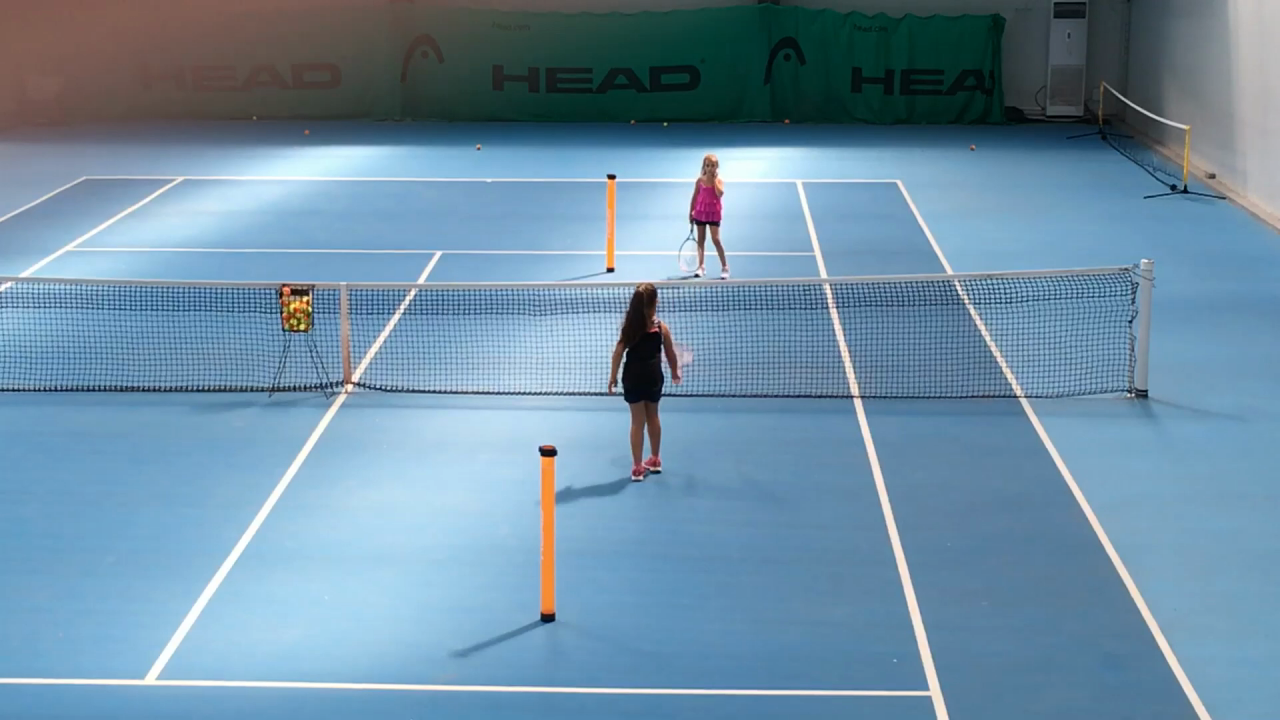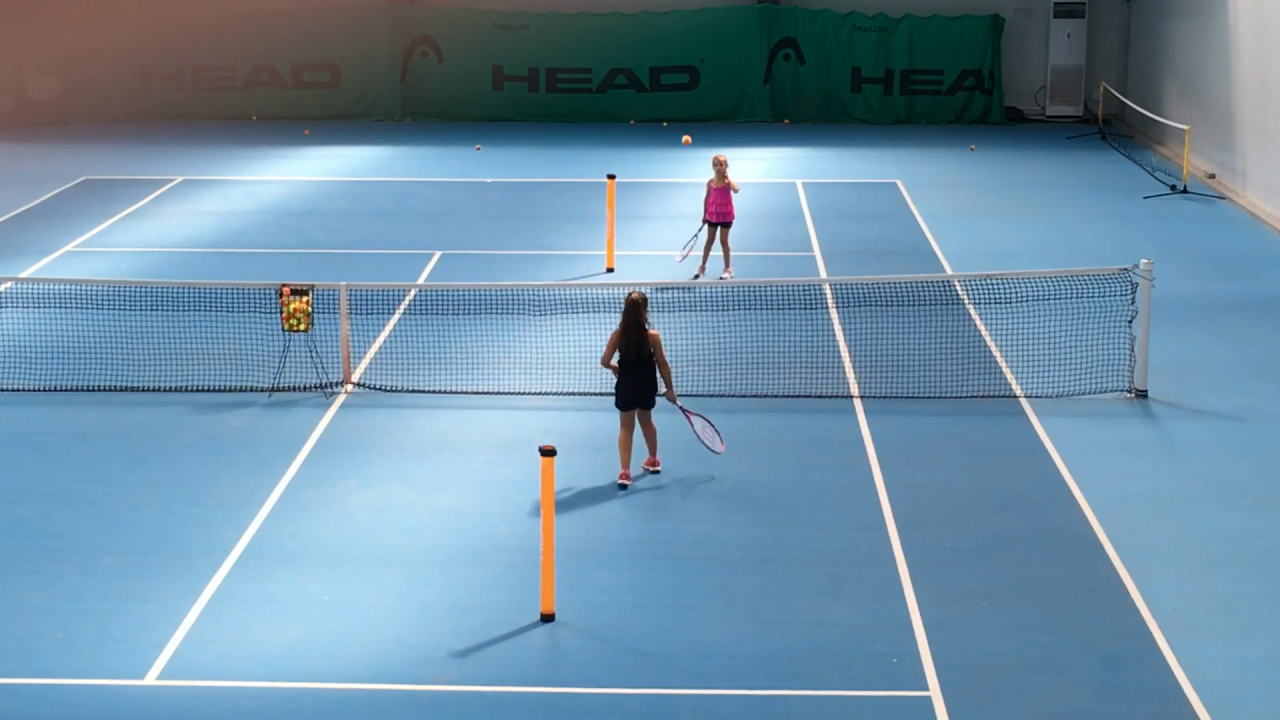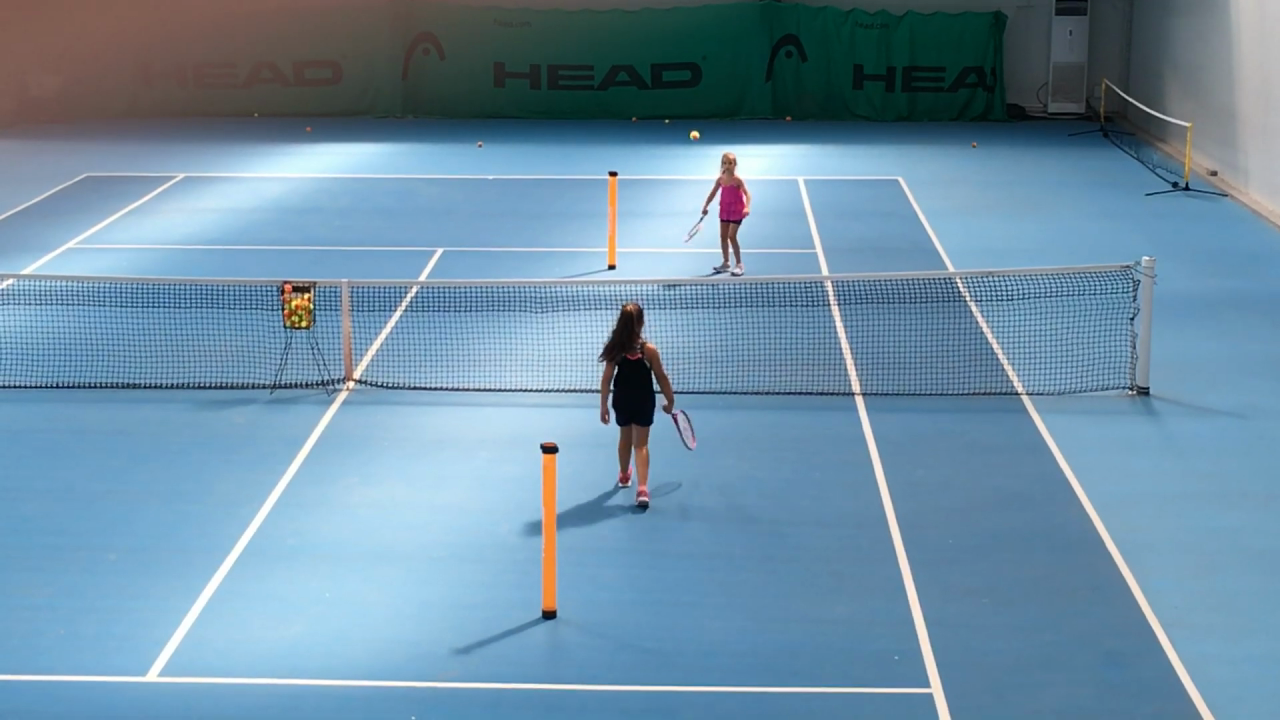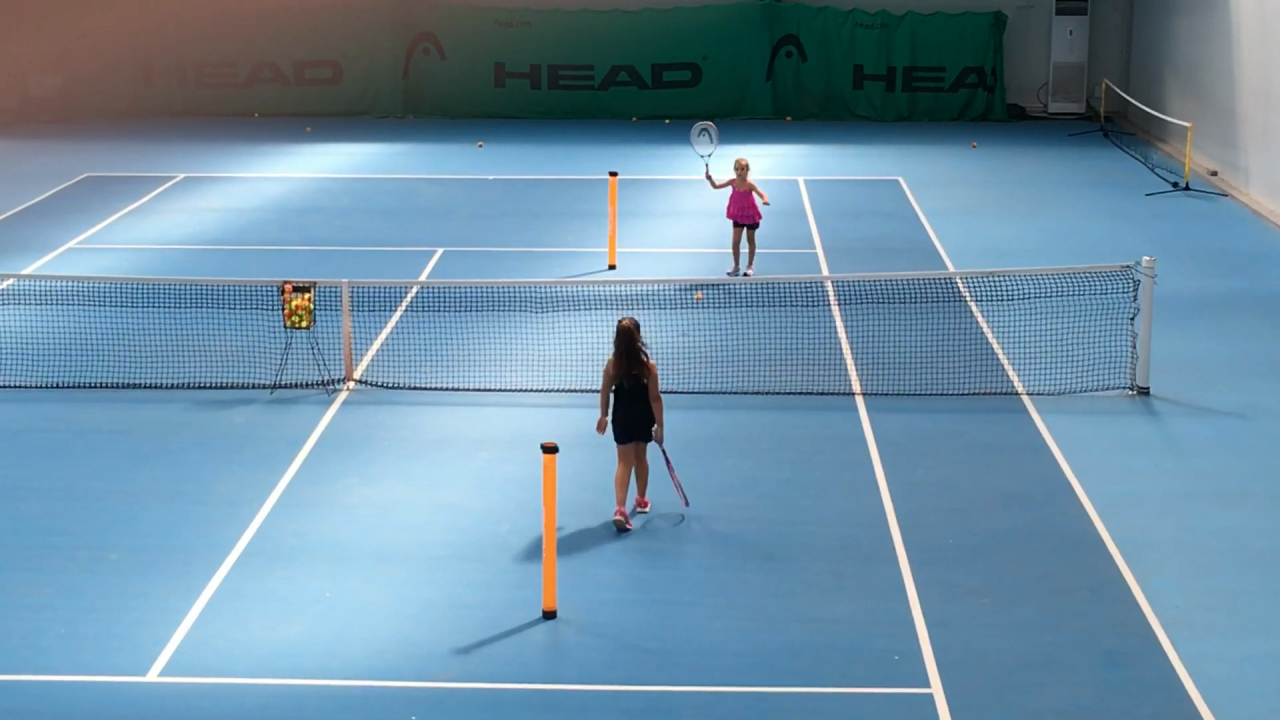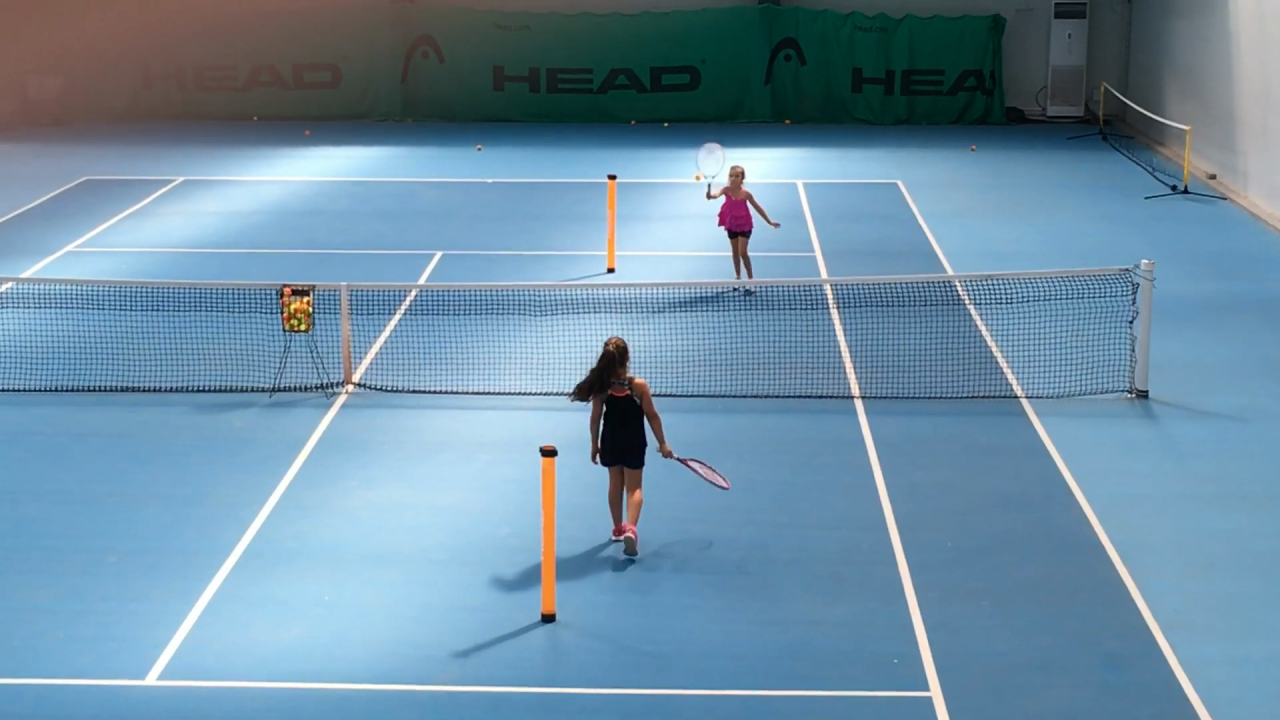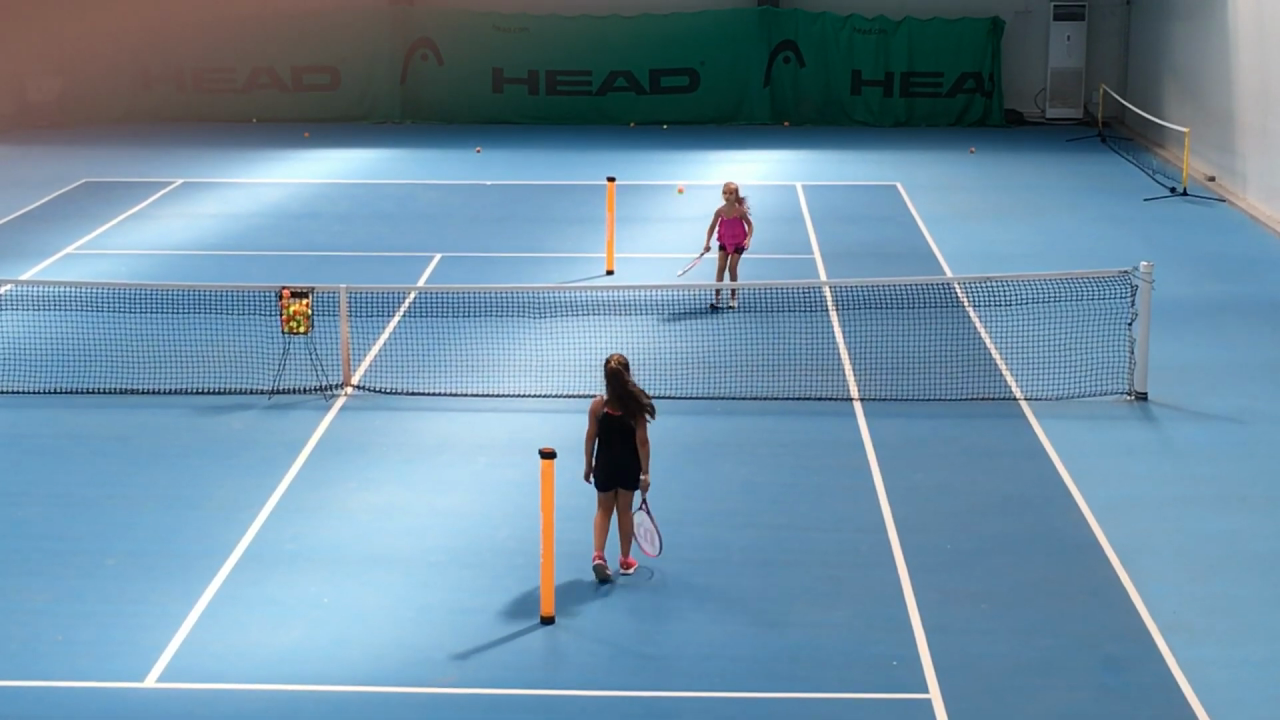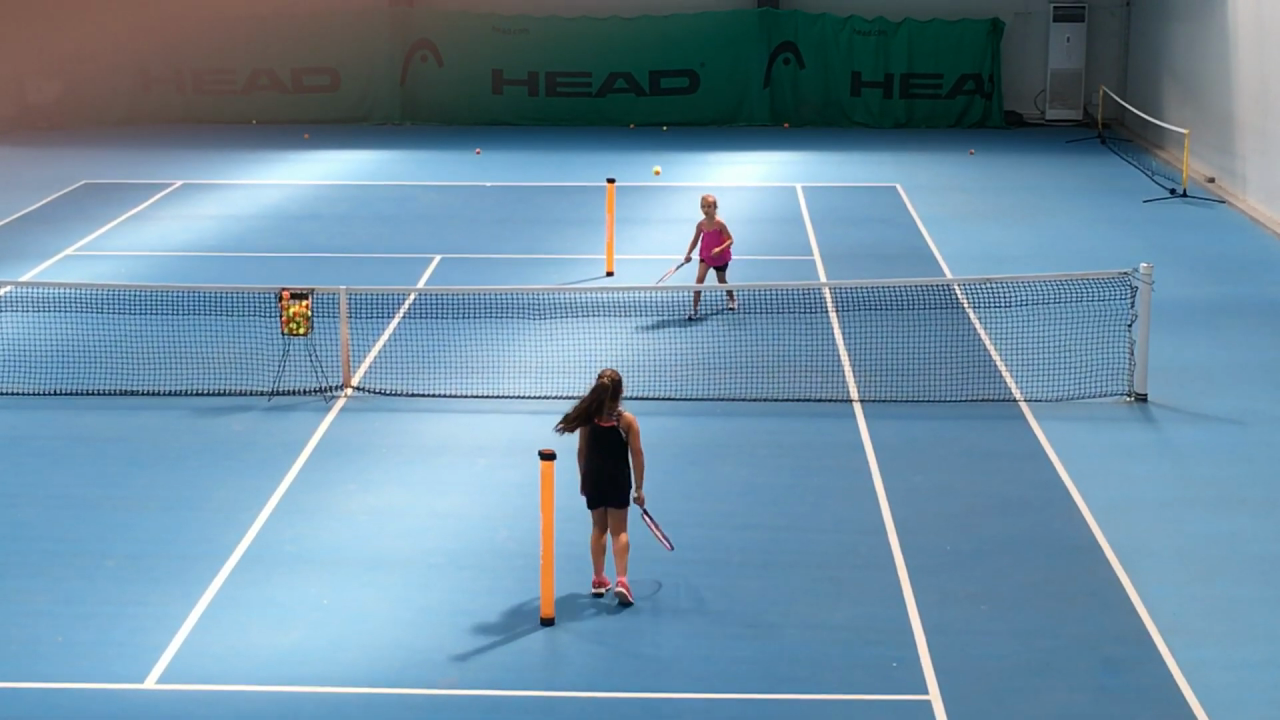
dt=0.5s
person 1, frame 1
left shoulder: (630, 325)
right shoulder: (661, 327)
left elbow: (618, 353)
right elbow: (671, 357)
left wrist: (612, 377)
right wrist: (675, 372)
left hip: (633, 377)
right hip: (653, 377)
left knee: (637, 422)
right knee: (652, 417)
left ankle: (638, 468)
right ankle: (654, 460)
person 1, frame 2
left shoulder: (618, 334)
right shoulder: (652, 336)
left elbow: (605, 361)
right elbow: (662, 364)
left wrist: (616, 369)
right wrist: (670, 388)
left hip: (626, 387)
right hip: (647, 386)
left knee: (626, 428)
right knee: (646, 422)
left ankle: (625, 472)
right ankle: (653, 461)
person 1, frame 3
left shoulder: (615, 348)
right shoulder: (649, 349)
left elbow: (606, 379)
right elbow: (661, 378)
left wrist: (604, 405)
right wrist: (670, 400)
left hip: (622, 401)
right hip: (643, 402)
left knee: (625, 438)
right knee: (640, 444)
left ankle: (624, 475)
right ankle: (642, 488)
person 1, frame 4
left shoulder: (611, 364)
right shoulder: (648, 365)
left elbow: (605, 393)
right elbow: (655, 397)
left wrist: (603, 416)
right wrist: (659, 425)
left hip: (622, 419)
right hip: (644, 419)
left knee: (624, 463)
right knee: (641, 459)
left ankle: (620, 510)
right ankle: (641, 500)
person 1, frame 5
left shoulder: (601, 386)
right shoulder: (639, 385)
left elbow: (595, 418)
right elbow: (652, 416)
left wrist: (595, 444)
right wrist: (662, 443)
left hip: (610, 442)
right hip: (634, 442)
left knee: (615, 485)
right knee: (634, 488)
left ankle: (618, 527)
right ankle: (630, 529)
person 1, frame 6
left shoulder: (597, 405)
right shoulder: (637, 406)
left elbow: (590, 439)
right elbow: (642, 442)
left wrist: (588, 465)
right wrist: (645, 472)
left hip: (604, 465)
right hip: (629, 466)
left knee: (603, 510)
right knee: (625, 512)
left ankle: (598, 555)
right ankle: (625, 560)
person 1, frame 7
left shoulder: (588, 419)
right shoulder: (628, 420)
left elbow: (582, 453)
right elbow: (637, 455)
left wrist: (584, 479)
right wrist: (639, 487)
left hip: (594, 480)
right hip: (618, 482)
left knee: (599, 528)
right knee: (619, 531)
left ankle: (598, 580)
right ankle: (621, 581)
